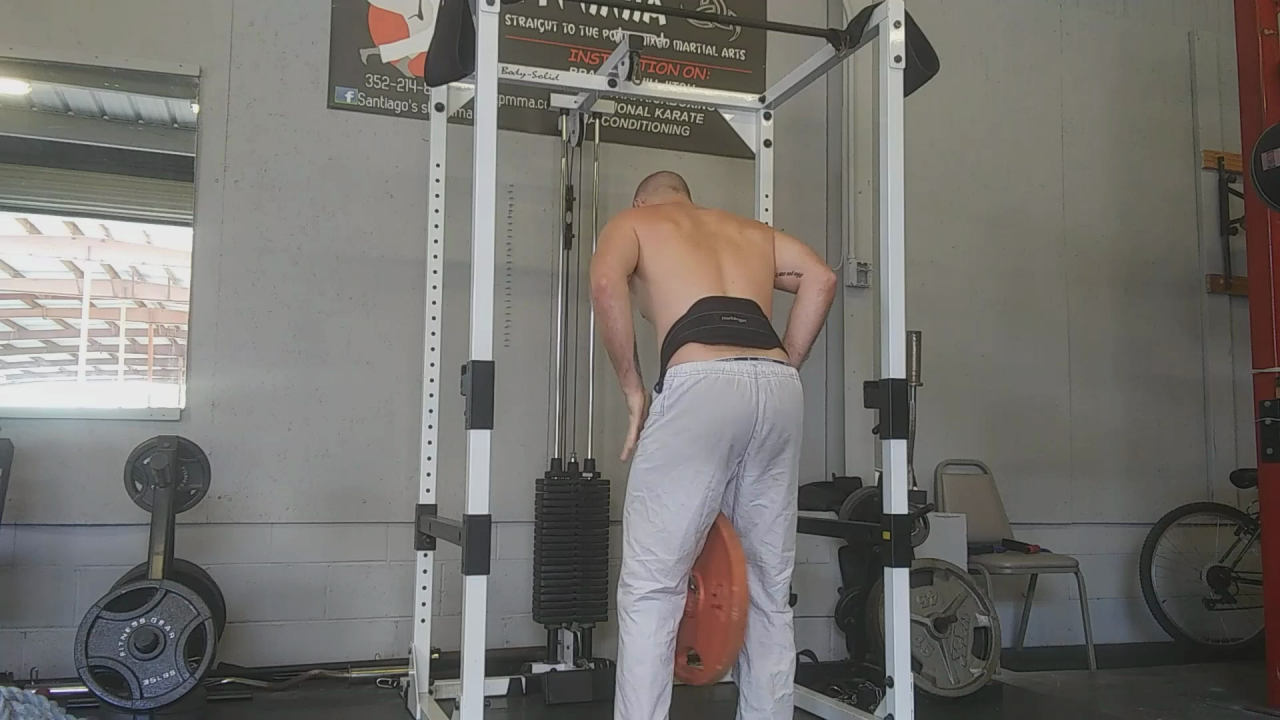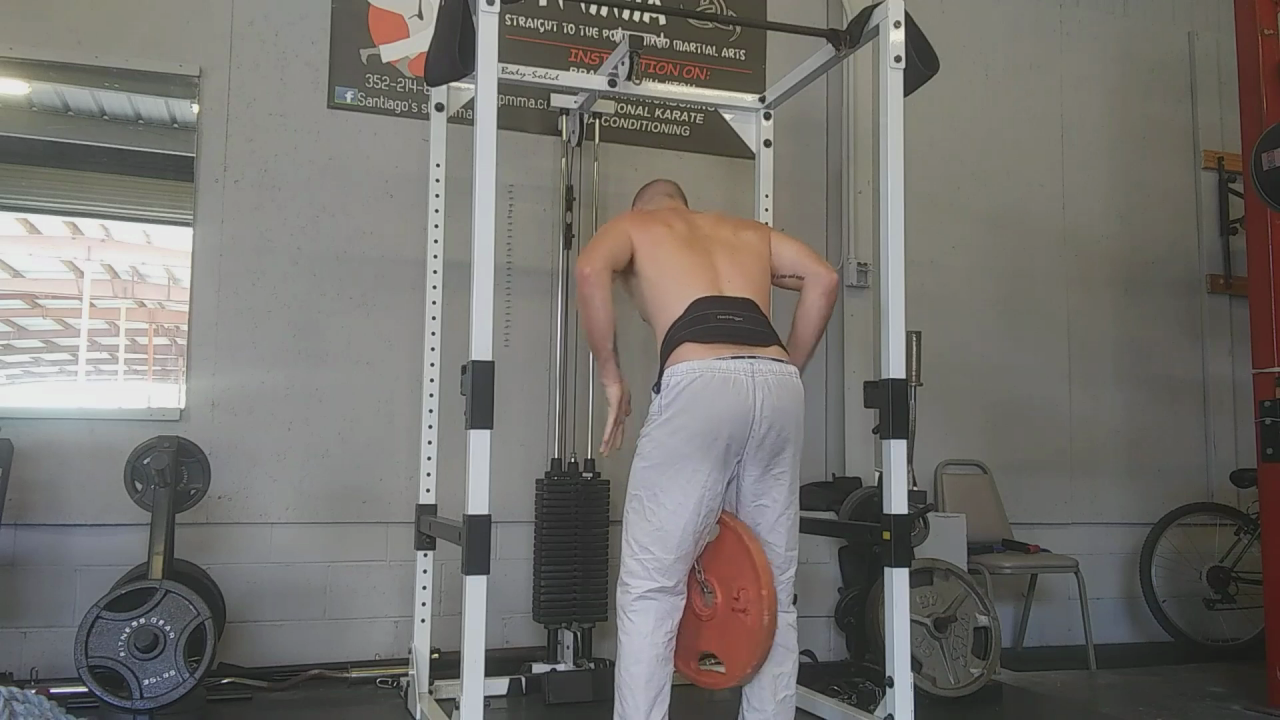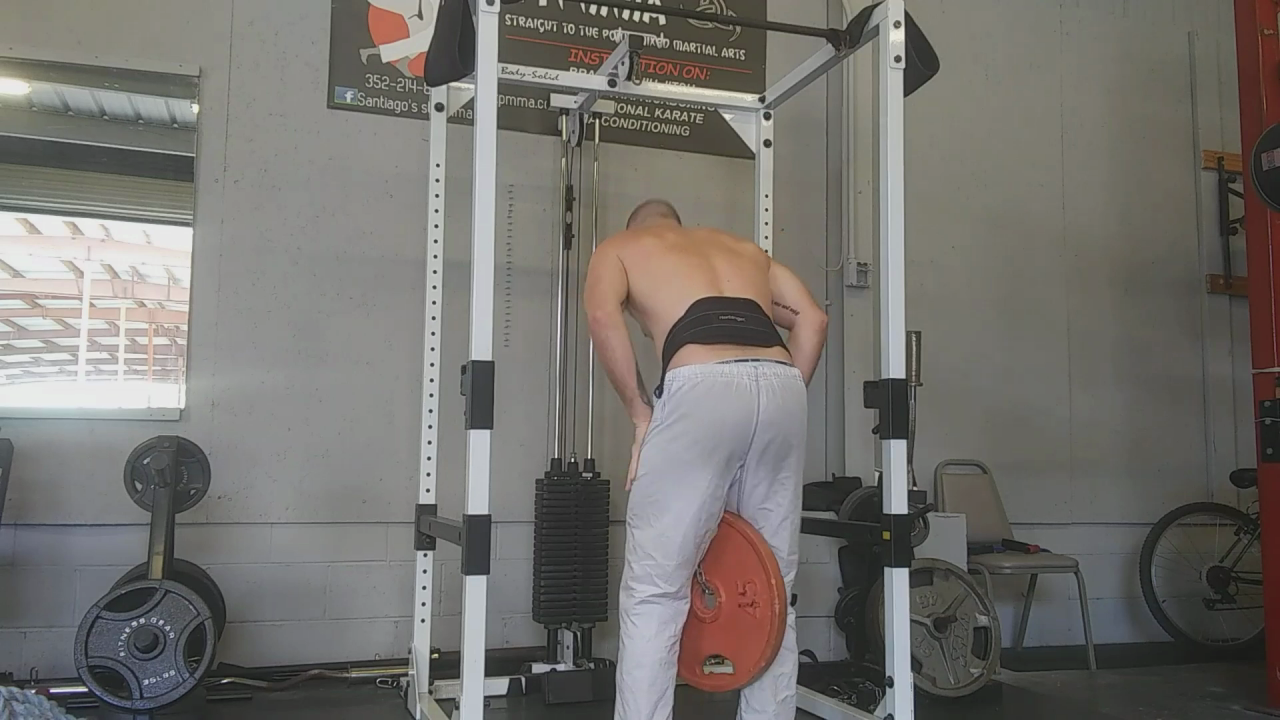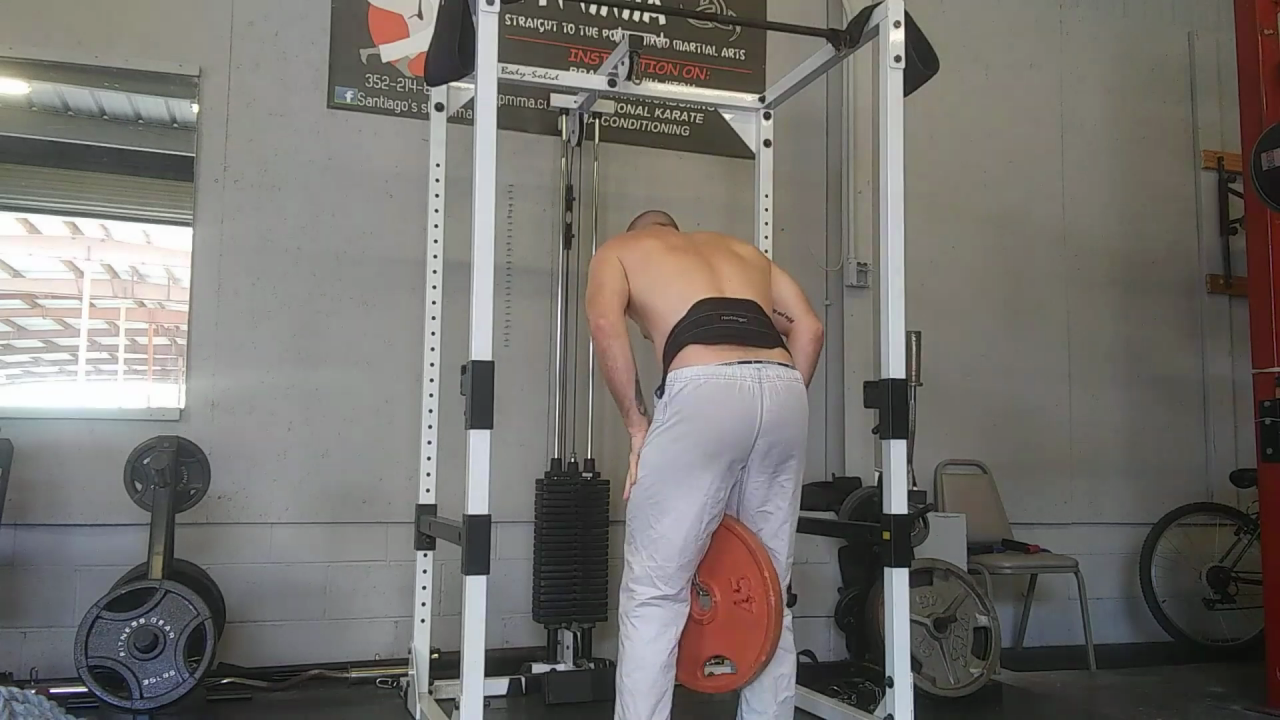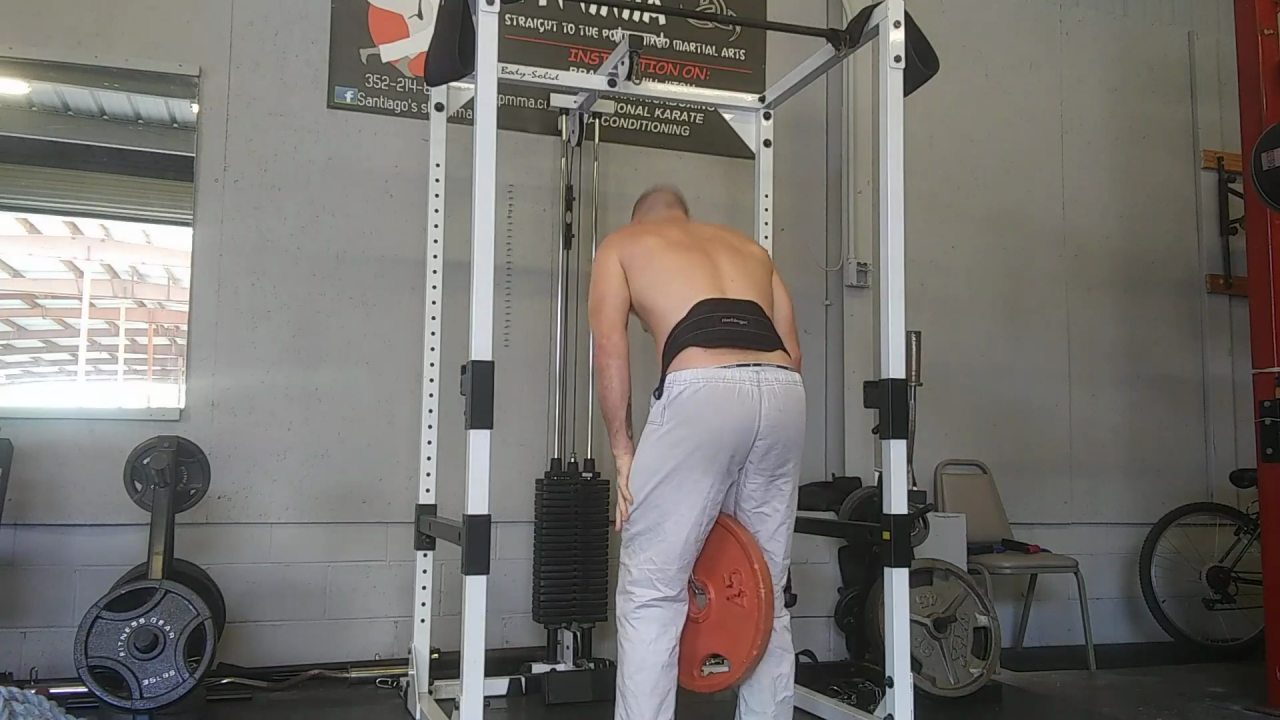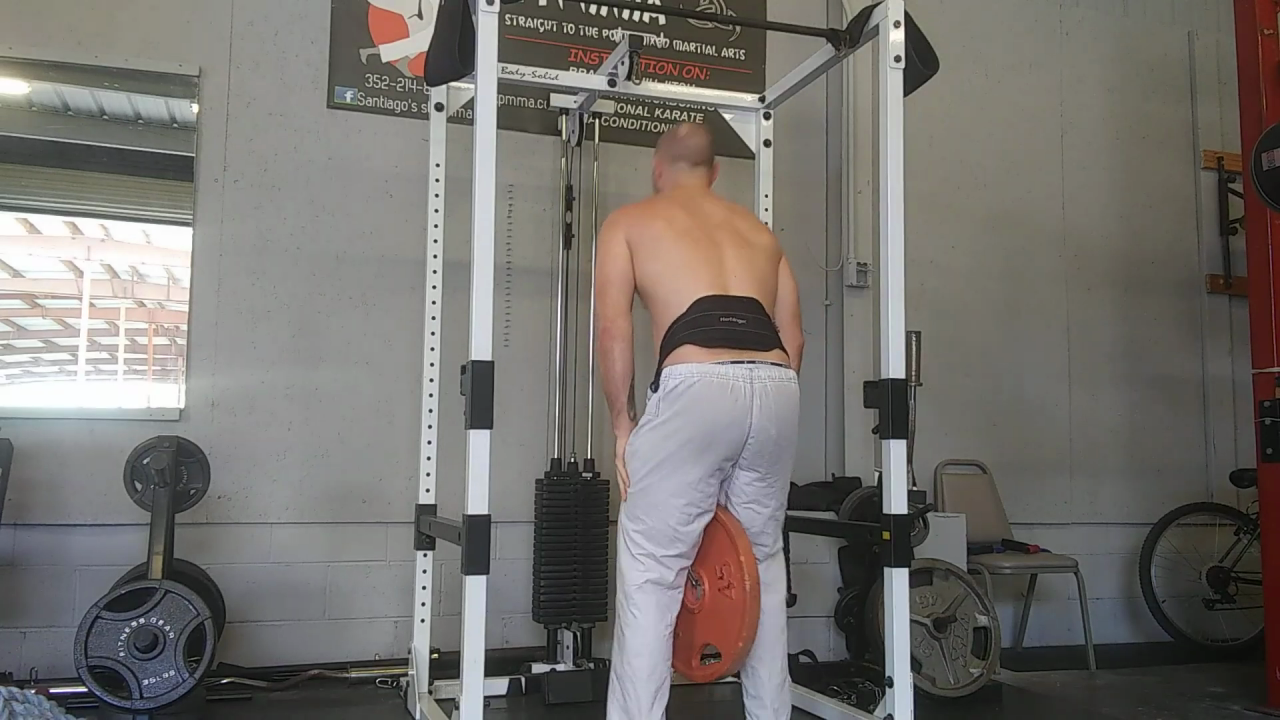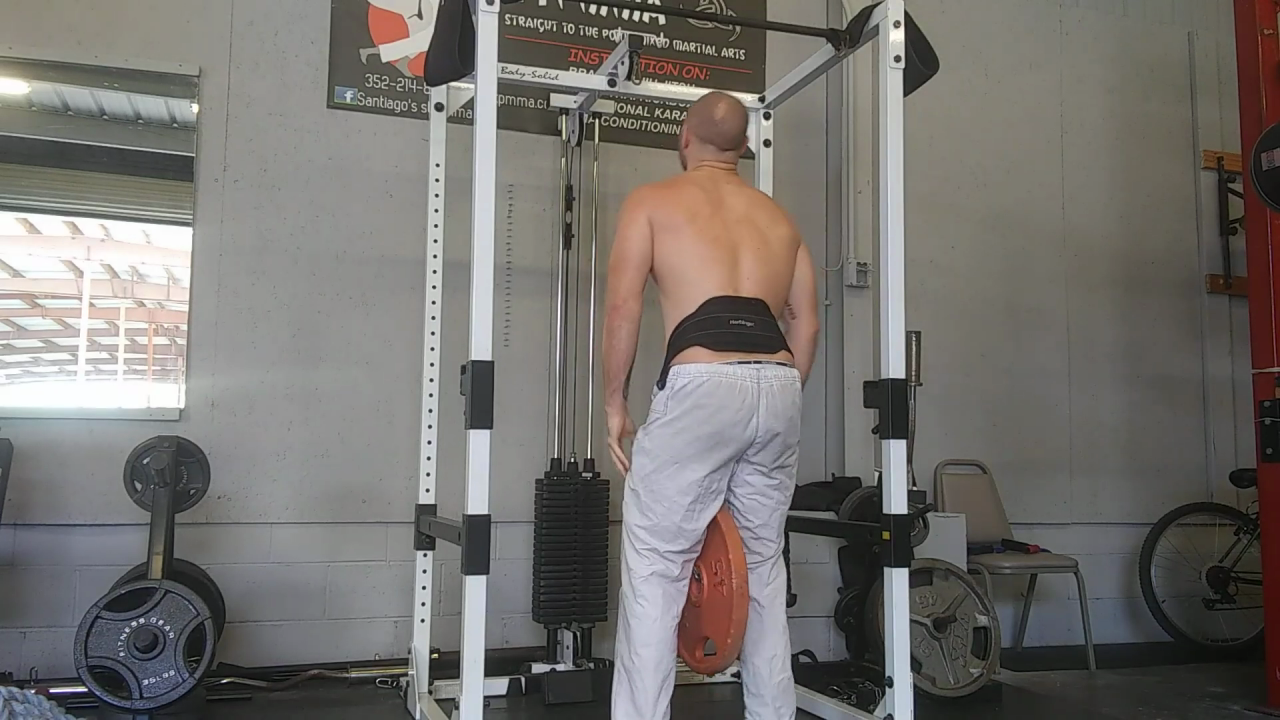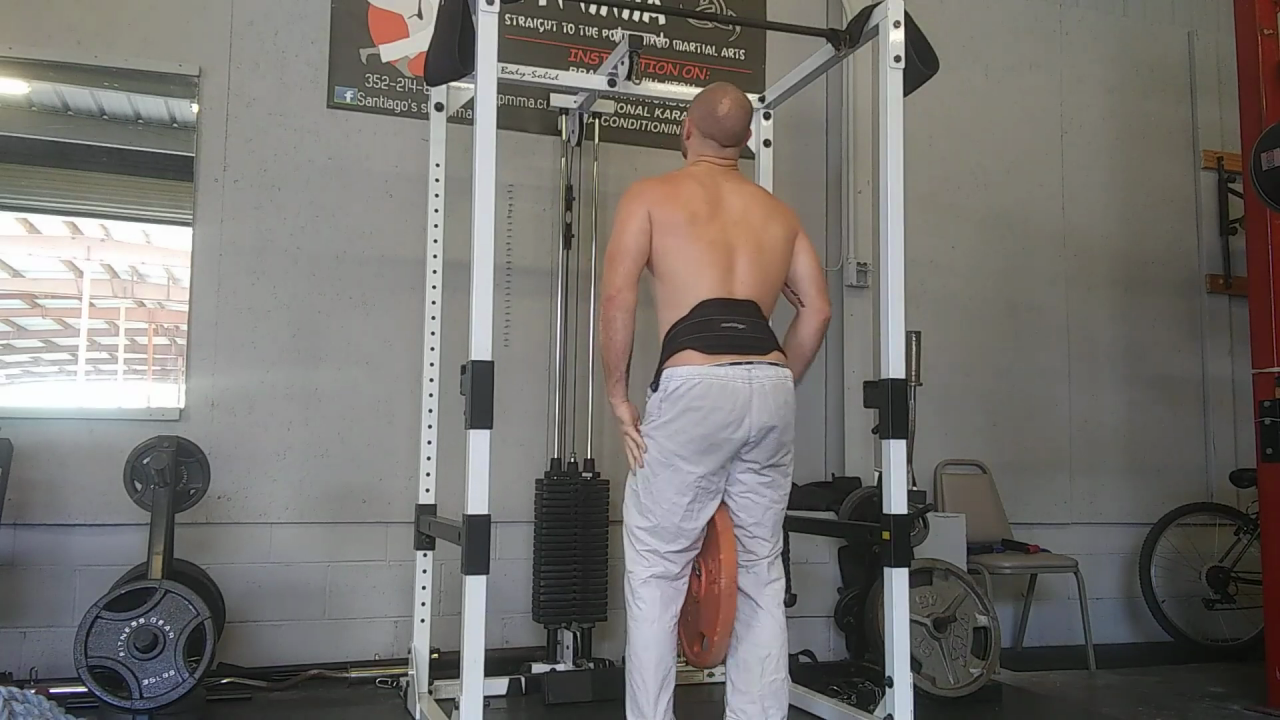
dt=0.2s
person 1, frame 1
left shoulder: (635, 220)
right shoulder: (750, 229)
left elbow: (606, 280)
right elbow: (820, 278)
left wrist: (633, 388)
left hip: (702, 384)
right hip: (778, 387)
left knee: (651, 583)
right knee: (769, 585)
person 1, frame 2
left shoulder: (631, 226)
right shoulder: (749, 231)
left elbow: (590, 271)
right elbow: (822, 277)
left wrist: (611, 378)
left hip: (701, 382)
right hip: (777, 385)
left knee: (650, 582)
right knee: (771, 585)
person 1, frame 3
left shoulder: (620, 247)
right shoulder: (740, 246)
left elbow: (602, 312)
right elbow: (811, 320)
left wrist: (641, 412)
left hip: (704, 385)
right hip: (782, 387)
left knee: (654, 586)
person 1, frame 4
left shoulder: (619, 250)
right shoulder: (741, 249)
left elbow: (606, 325)
right elbow: (808, 330)
left wrist: (638, 423)
left hip: (706, 388)
right hip: (785, 390)
left knee: (654, 590)
person 1, frame 5
left shoulder: (621, 244)
right shoulder: (747, 245)
left elbow: (610, 344)
left wrist: (623, 448)
left hip: (702, 390)
right hip: (782, 393)
left knee: (652, 591)
right knee: (765, 587)
person 1, frame 6
left shoulder: (630, 220)
right shoulder: (757, 227)
left elbow: (614, 327)
left wrist: (623, 425)
left hip: (696, 385)
right hip: (777, 389)
left knee: (650, 577)
right knee: (761, 573)
person 1, frame 7
left shoulder: (652, 201)
right shoulder: (776, 215)
left elbow: (621, 305)
right elbow: (806, 324)
left wrist: (615, 405)
left hip: (702, 384)
right hip: (776, 388)
left knee: (654, 571)
right knee: (762, 573)
person 1, frame 8
left shoulder: (651, 195)
right shoulder: (776, 210)
left elbow: (617, 297)
right elbow: (816, 309)
left wrist: (619, 396)
left hip: (695, 386)
right hip: (771, 388)
left knee: (656, 573)
right knee: (760, 575)
